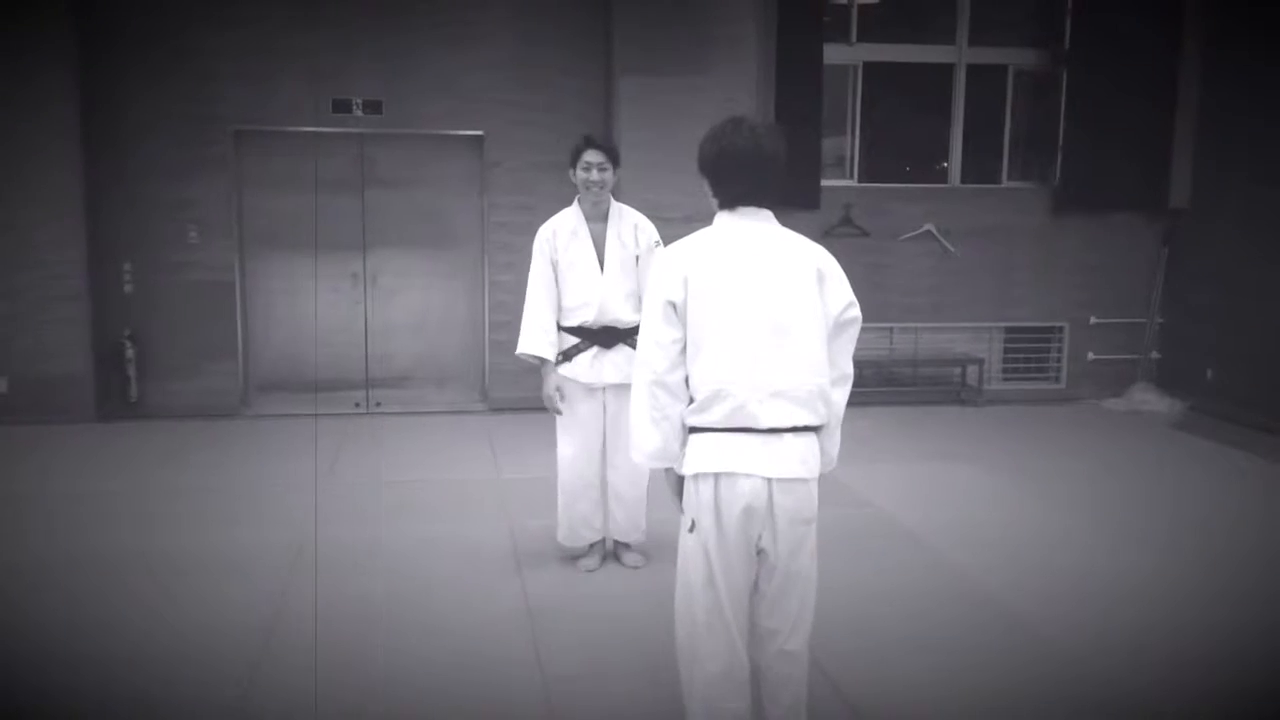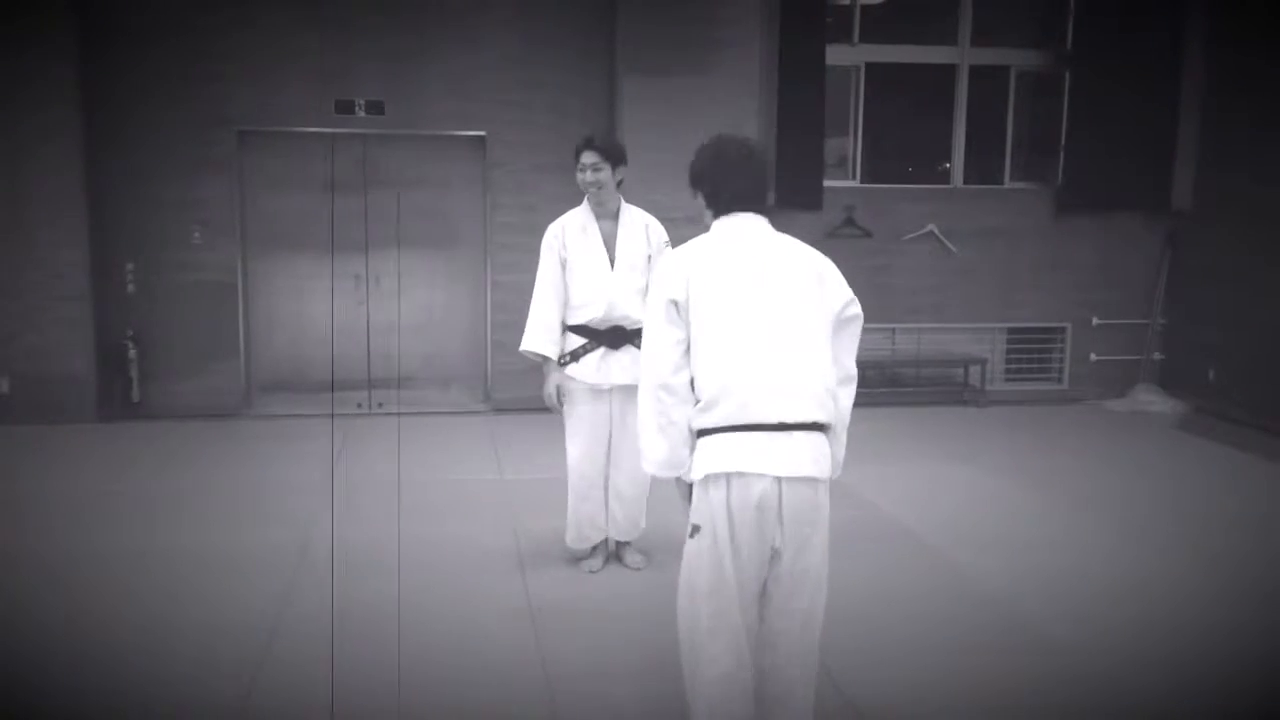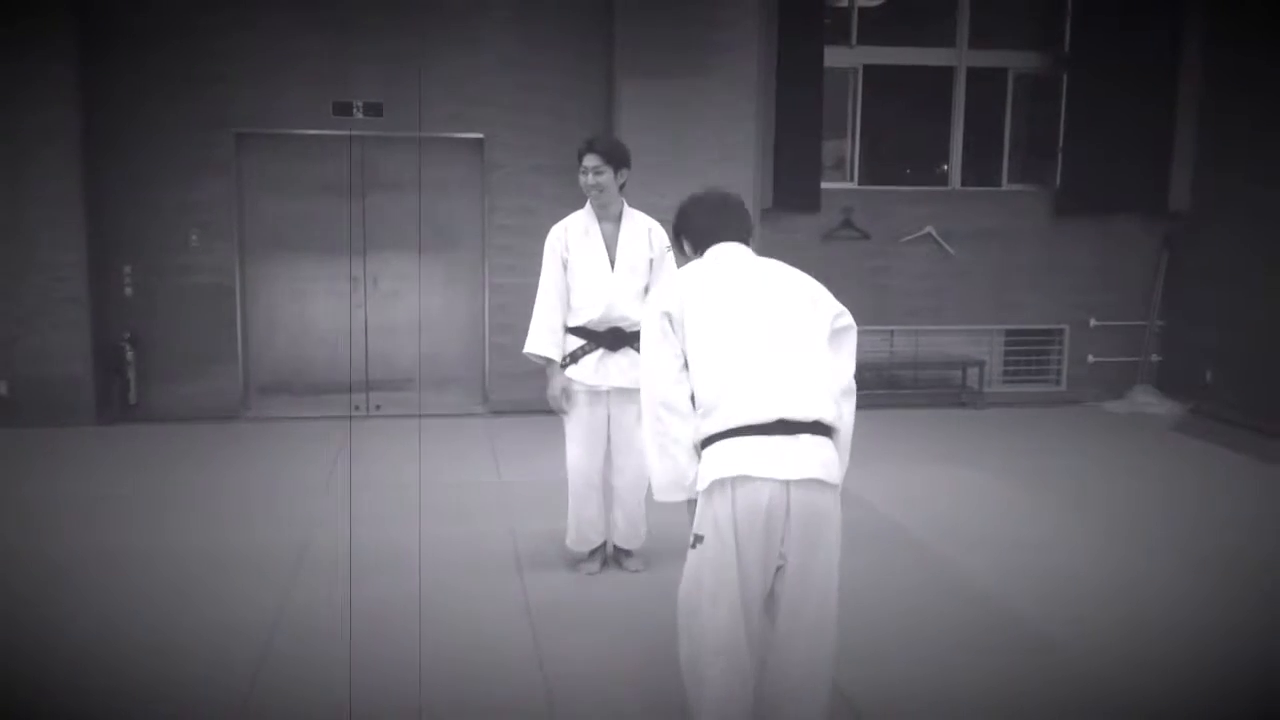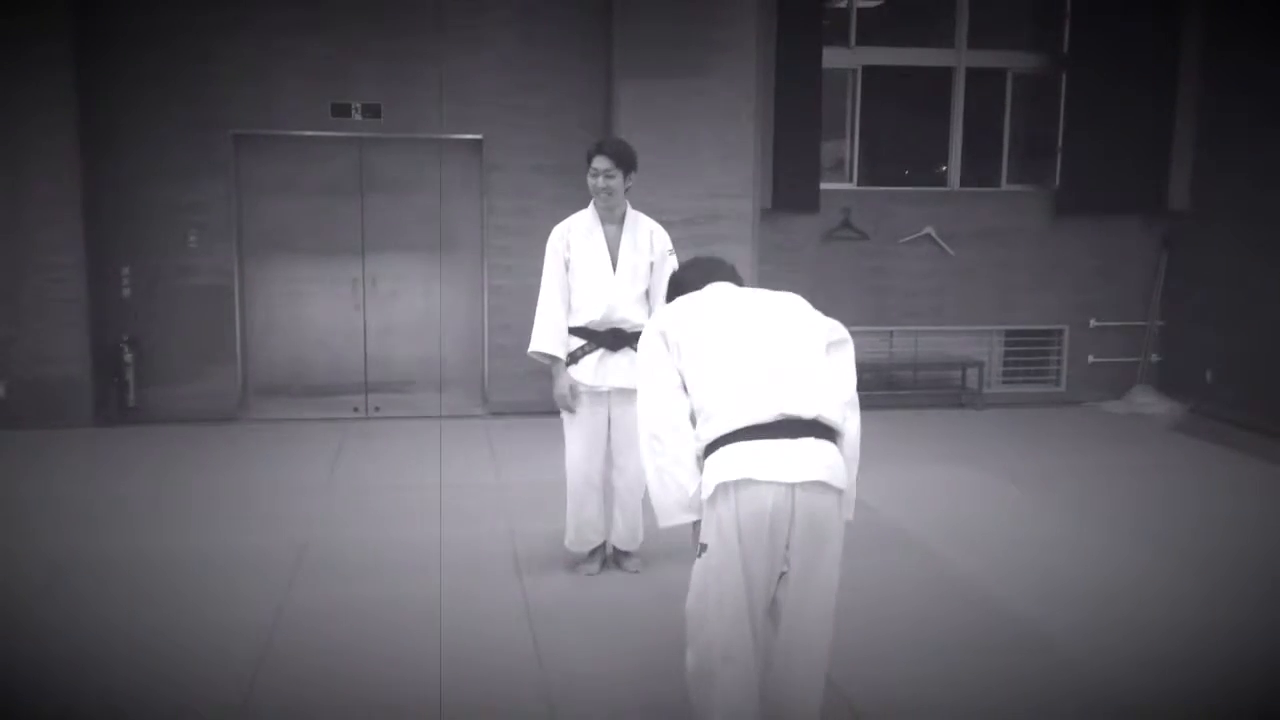
dt=0.2s
person 1, frame 1
left shoulder: (681, 260)
right shoulder: (817, 261)
left elbow: (660, 374)
right elbow: (837, 370)
left wrist: (671, 459)
left hip: (720, 461)
right hip: (796, 462)
left knee: (712, 627)
right knee: (786, 627)
person 1, frame 2
left shoulder: (682, 266)
right shoulder: (816, 264)
left elbow: (666, 380)
right elbow: (842, 375)
left wrist: (681, 467)
left hip: (730, 459)
right hip: (807, 459)
left knee: (716, 627)
right knee: (795, 623)
person 1, frame 3
left shoulder: (675, 290)
right shoulder: (805, 283)
left elbow: (666, 402)
right elbow: (842, 389)
left wrist: (686, 489)
left hip: (737, 467)
right hip: (817, 464)
left knee: (716, 633)
right knee: (805, 631)
person 1, frame 4
left shoulder: (669, 319)
right shoulder: (797, 308)
left elbow: (664, 428)
right elbow: (845, 407)
left wrist: (691, 513)
right wrist: (841, 501)
left hip: (741, 473)
right hip: (820, 469)
left knee: (722, 639)
right knee: (803, 638)
person 2, frame 1
left shoulder: (640, 228)
right shoulder: (553, 232)
right elbow: (542, 301)
right wrist: (548, 369)
left hip: (629, 356)
right hip: (577, 358)
left knee: (629, 458)
right knee: (578, 459)
left ankle: (625, 537)
right ankle: (591, 540)
person 2, frame 2
left shoulder: (649, 229)
right shoulder: (562, 231)
right elbow: (548, 299)
right wrist: (549, 368)
left hip: (636, 358)
right hip: (582, 359)
left knee: (632, 460)
right knee: (586, 460)
left ankle: (624, 539)
right ankle: (593, 541)
person 2, frame 3
left shoulder: (651, 233)
right shoulder: (564, 233)
right elbow: (551, 302)
right wrist: (553, 370)
left hip: (635, 361)
right hip: (581, 361)
left knee: (632, 464)
right knee: (584, 463)
left ankle: (626, 544)
right ankle: (591, 545)
person 2, frame 4
left shoulder: (654, 236)
right shoulder: (566, 233)
left elbow: (666, 305)
right elbow: (554, 303)
right wrist: (558, 369)
left hip: (634, 362)
right hip: (582, 361)
left knee: (632, 464)
right knee: (584, 464)
left ankle: (624, 544)
right ankle: (591, 545)
